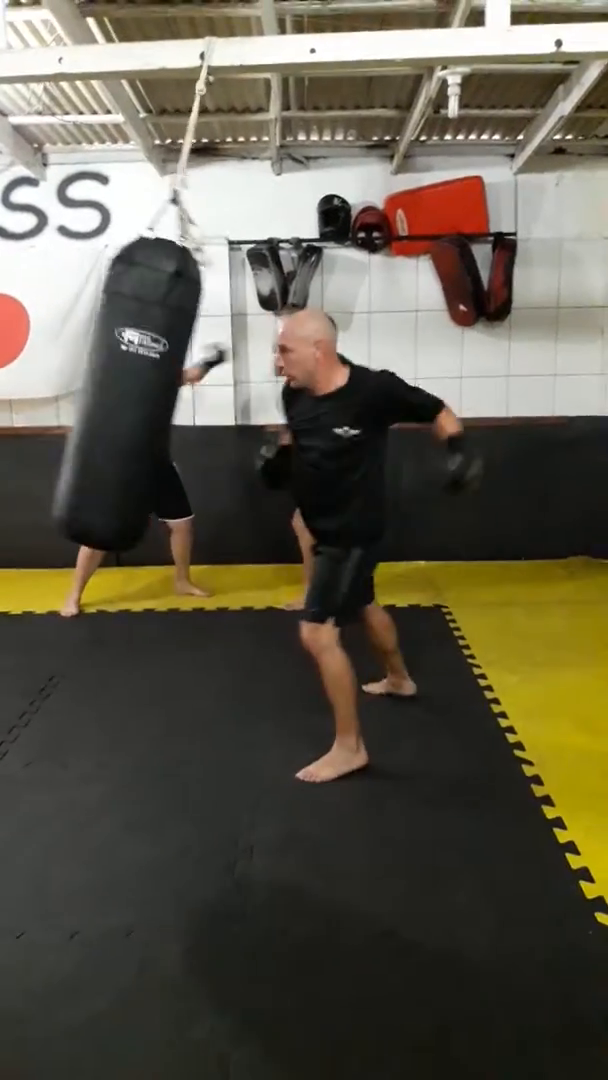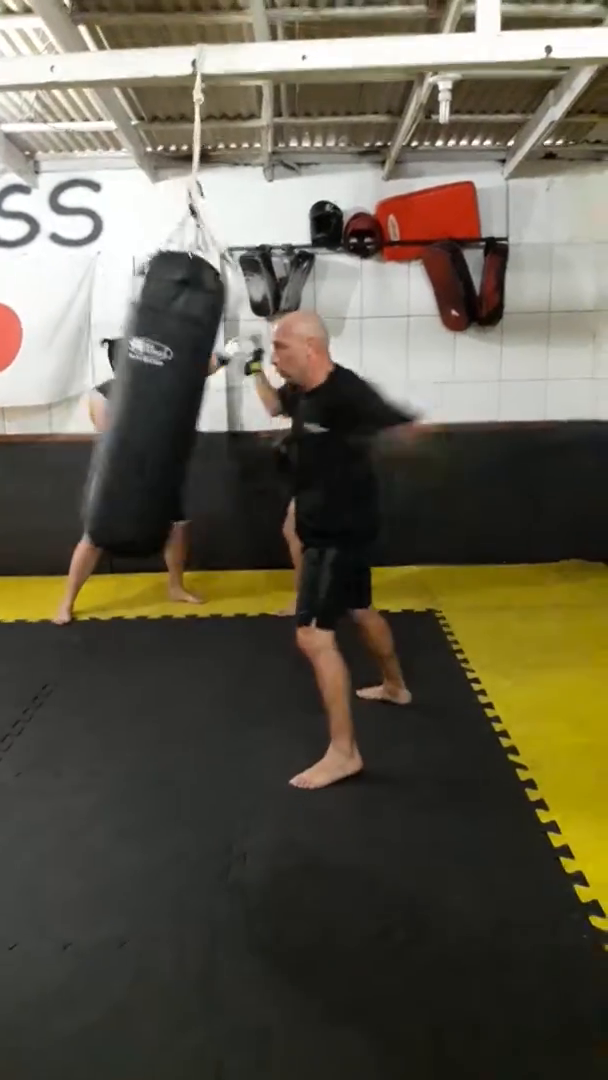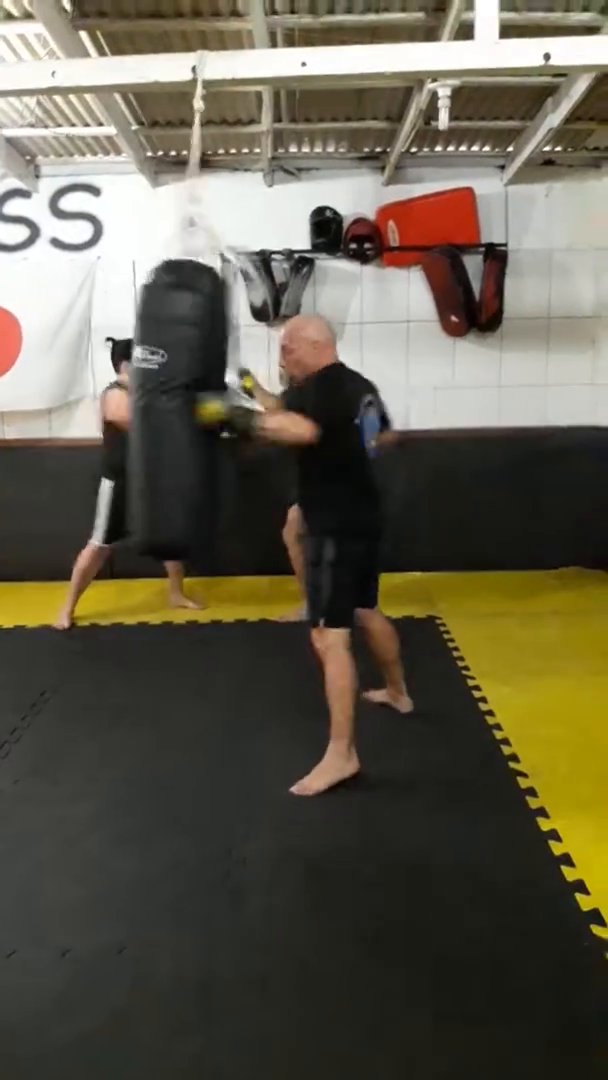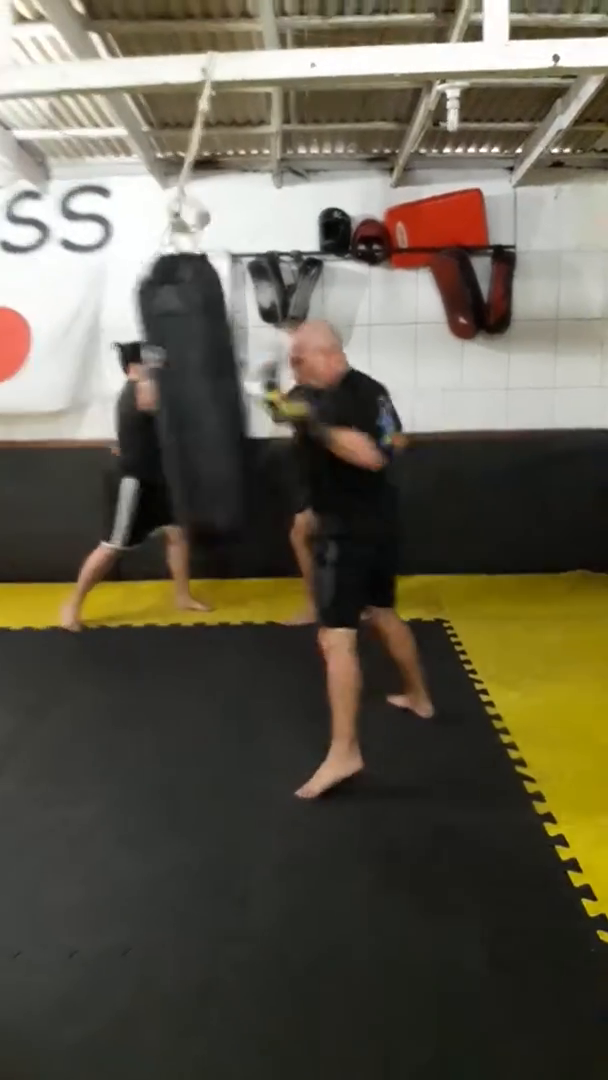
dt=0.1s
person 1, frame 1
left shoulder: (374, 388)
right shoulder: (294, 393)
left elbow: (441, 411)
left wrist: (459, 450)
left hip: (350, 533)
right hip: (326, 526)
left knee: (317, 633)
right knee: (362, 606)
left ankle: (350, 746)
right ankle: (397, 678)
person 1, frame 2
left shoulder: (344, 390)
right shoulder: (300, 389)
left elbow: (402, 427)
right elbow: (280, 406)
right wrist: (255, 372)
left hip: (339, 530)
right hip: (330, 526)
left knee: (314, 637)
right knee: (358, 608)
left ankle: (342, 752)
right ankle: (395, 686)
person 1, frame 3
left shoulder: (324, 384)
right shoulder: (358, 385)
left elbow: (301, 431)
right elbow: (383, 434)
left wrist: (240, 418)
left hip: (336, 528)
right hip: (362, 518)
left knee: (329, 637)
right knee: (365, 610)
left ankle: (341, 754)
right ankle: (398, 692)
person 1, frame 4
left shoulder: (347, 393)
right shoulder: (366, 390)
left elbow: (369, 456)
left wrist: (318, 428)
left hip: (348, 534)
right hip: (375, 524)
left knee: (335, 638)
right knee: (381, 614)
left ankle: (343, 753)
right ankle: (418, 697)
